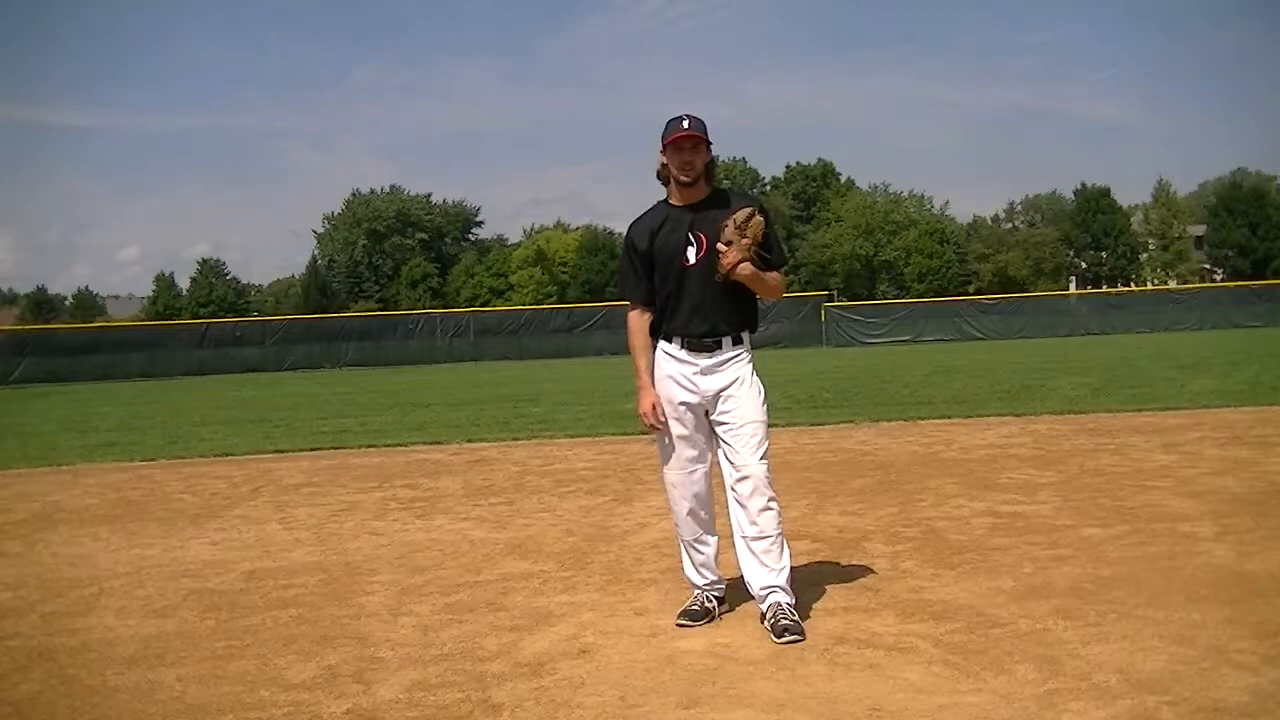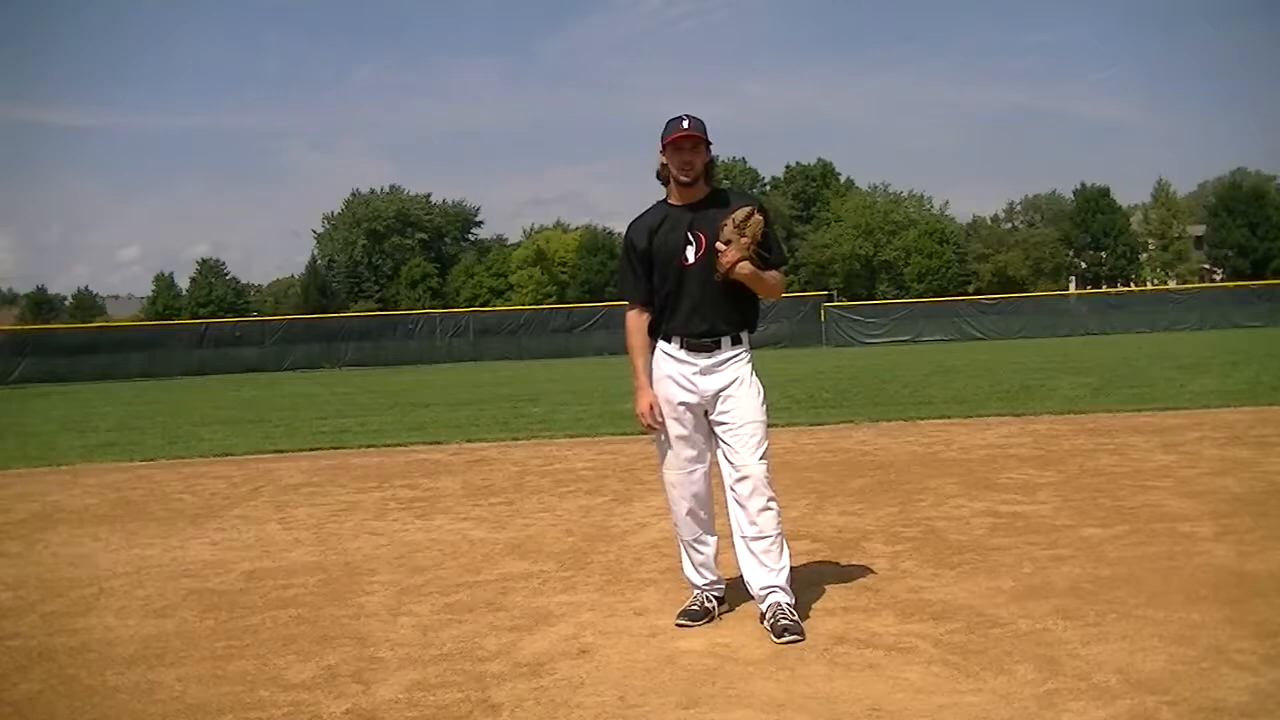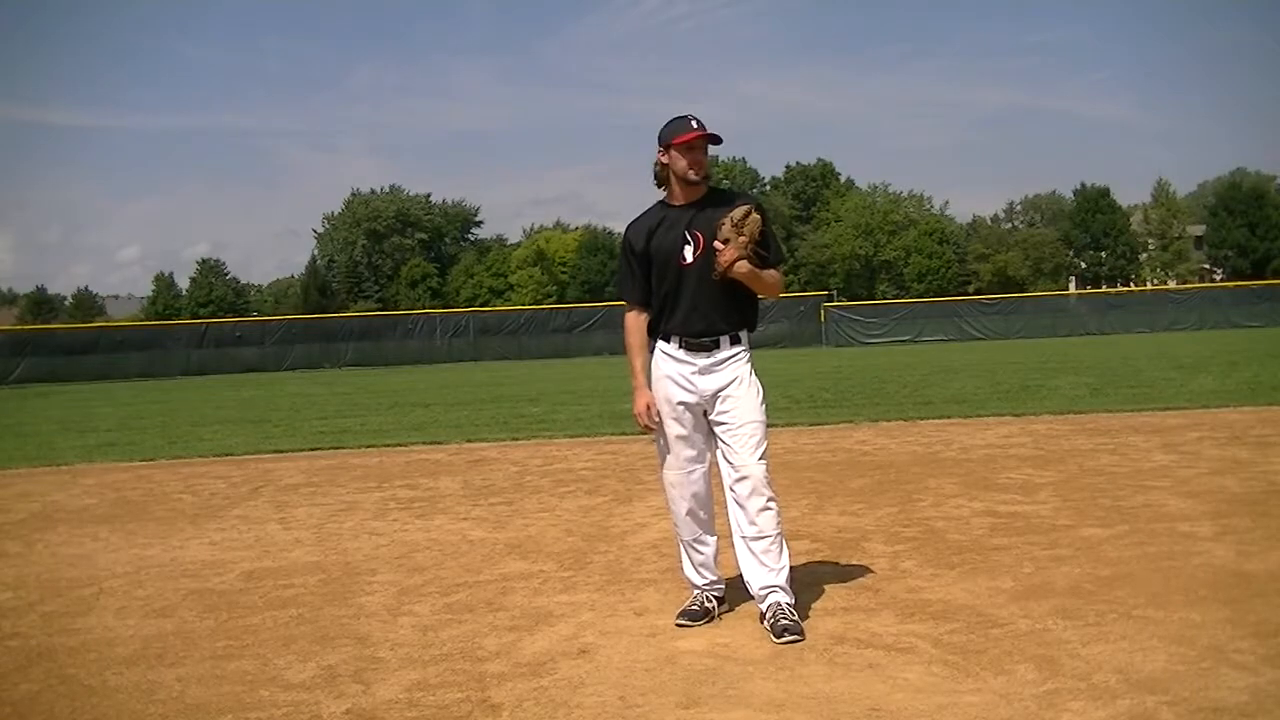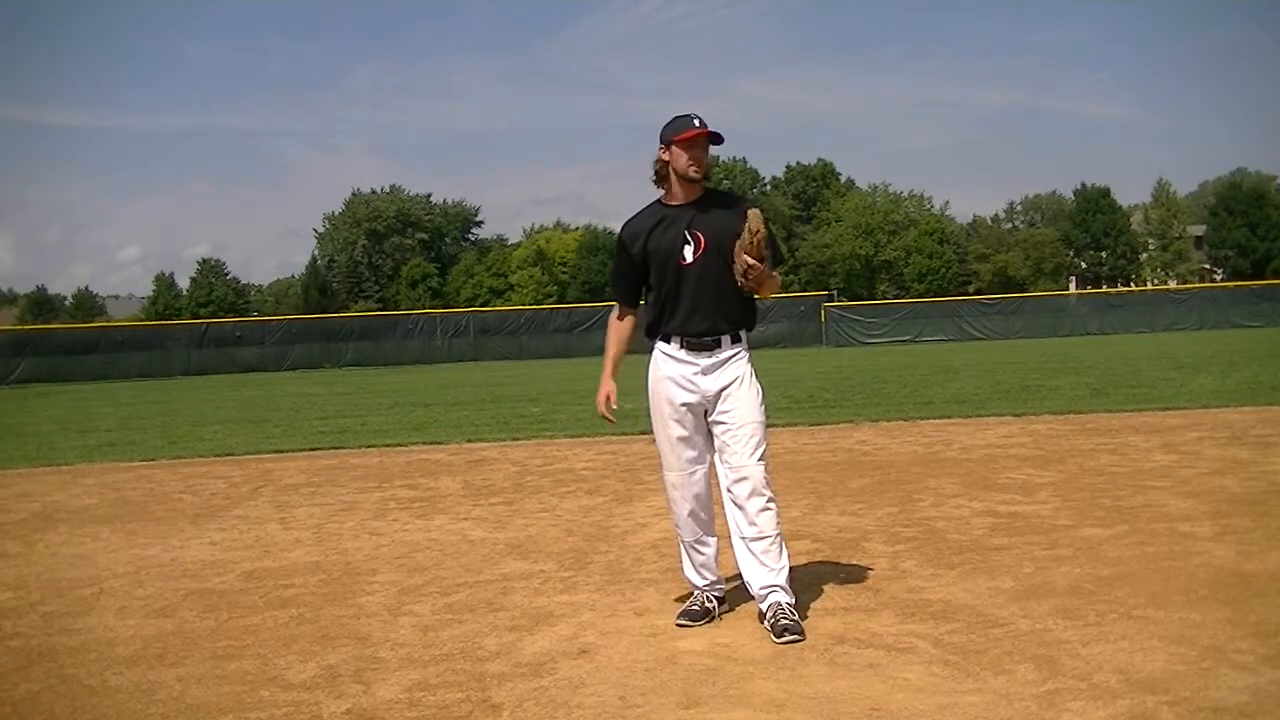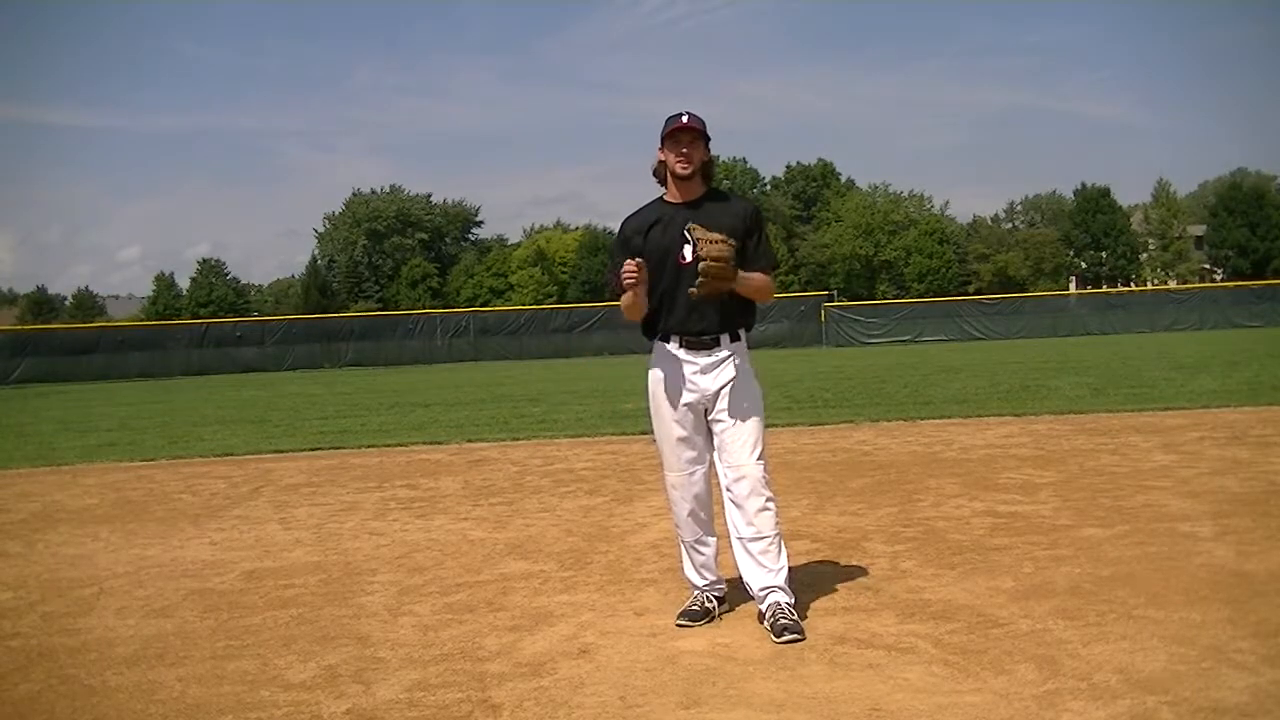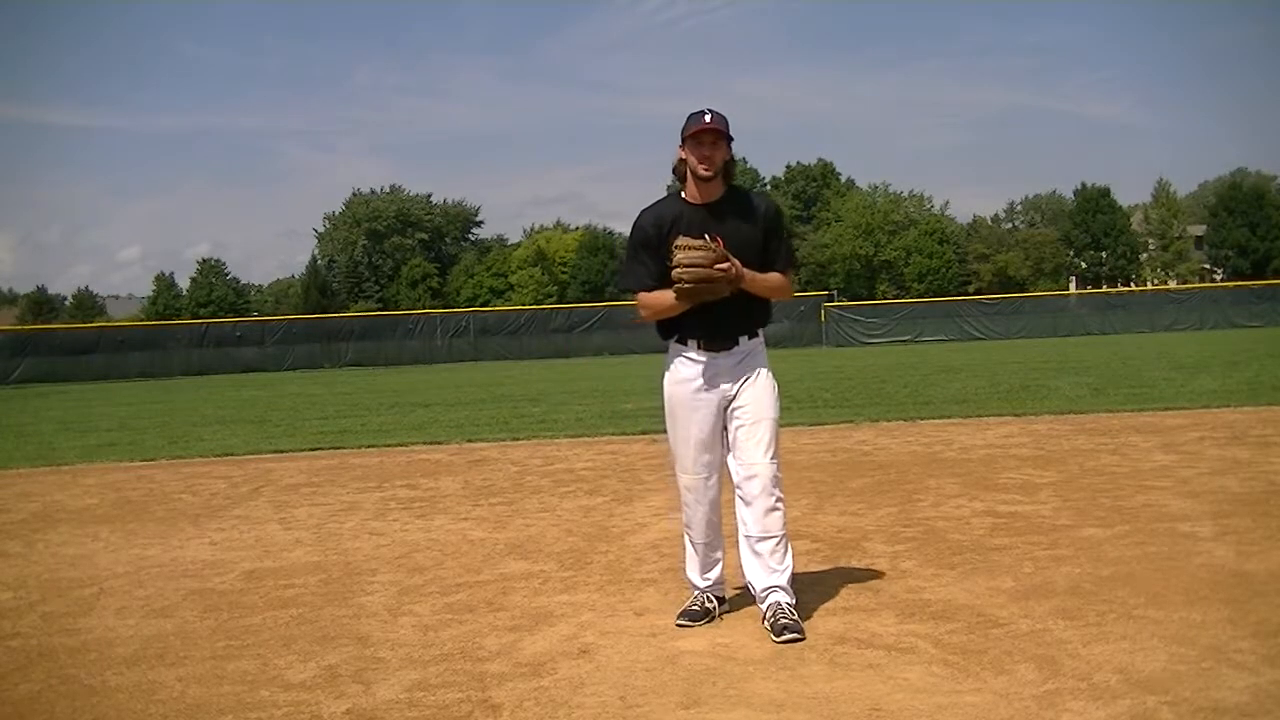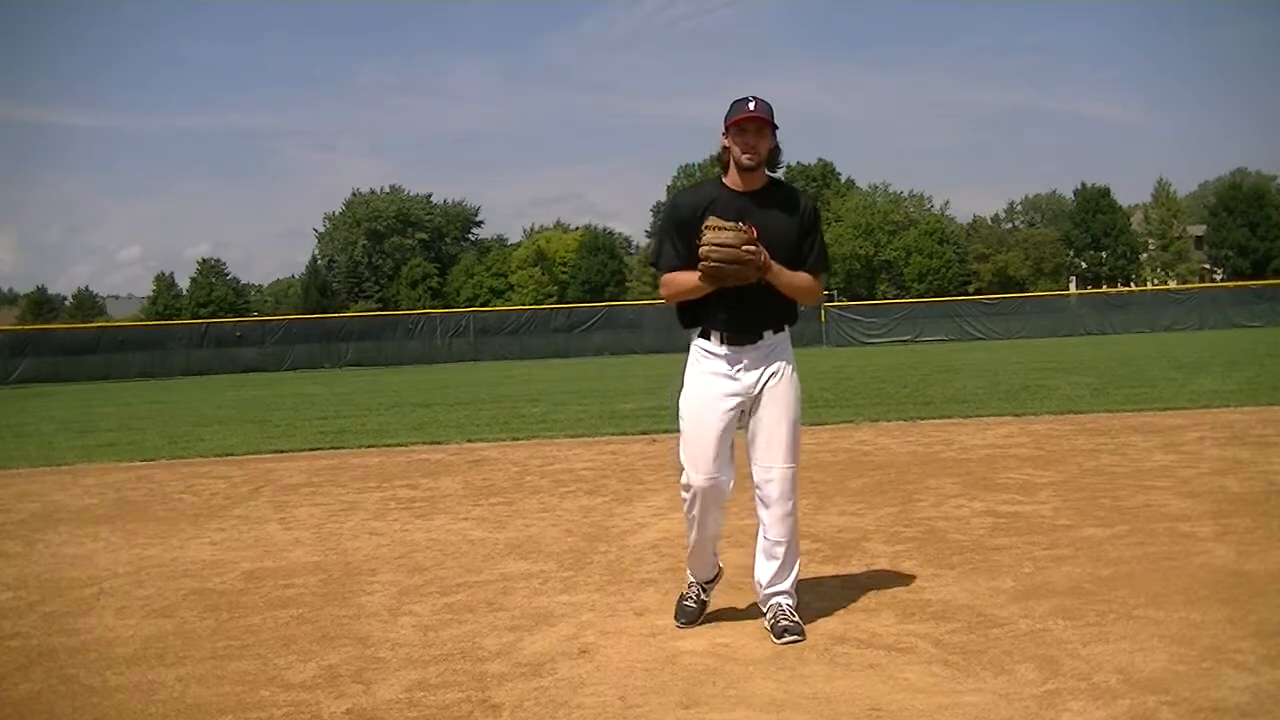
dt=0.4s
person 1, frame 1
left shoulder: (743, 210)
right shoulder: (645, 228)
left elbow: (777, 286)
right elbow: (639, 311)
left wrist: (746, 272)
right wrist: (644, 385)
left hip: (734, 362)
right hip: (674, 365)
left knee: (751, 477)
right knee: (684, 483)
left ankle: (775, 596)
right ankle: (706, 588)
person 1, frame 2
left shoulder: (743, 209)
right shoulder: (645, 228)
left elbow: (777, 286)
right elbow: (638, 312)
left wrist: (745, 271)
right wrist: (643, 385)
left hip: (732, 361)
right hip: (673, 365)
left knee: (750, 478)
right knee: (684, 484)
left ankle: (774, 596)
right ankle: (705, 589)
person 1, frame 3
left shoulder: (740, 208)
right shoulder: (643, 229)
left elbow: (776, 284)
right elbow: (637, 311)
left wrist: (743, 270)
right wrist: (640, 385)
left hip: (732, 361)
right hip: (672, 364)
left knee: (750, 477)
right knee: (684, 483)
left ankle: (775, 596)
right ankle: (706, 588)
person 1, frame 4
left shoulder: (739, 211)
right shoulder: (639, 229)
left elbow: (770, 286)
right elbow: (626, 309)
left wrist: (759, 275)
right wrist: (609, 372)
left hip: (730, 360)
right hip: (671, 365)
left knee: (748, 478)
right knee: (685, 484)
left ankle: (775, 596)
right ankle: (706, 588)
person 1, frame 5
left shoulder: (740, 211)
right shoulder: (640, 225)
left elbow: (767, 289)
right elbow: (633, 312)
left wrist: (729, 277)
right wrist: (633, 290)
left hip: (731, 358)
right hip: (671, 362)
left knee: (747, 477)
right knee: (685, 484)
left ankle: (774, 596)
right ankle: (707, 589)
person 1, frame 6
left shoulder: (759, 211)
right shoulder: (655, 220)
left elbow: (784, 286)
right elbow: (647, 306)
left wrist: (742, 276)
left hip: (748, 358)
right hip: (688, 363)
left knee: (759, 478)
right knee: (696, 484)
left ankle: (775, 596)
right ankle: (706, 589)
person 1, frame 7
left shoulder: (798, 207)
right shoulder: (690, 204)
left elbow: (813, 291)
right elbow: (669, 287)
left wrist: (768, 269)
left hip: (773, 354)
right hip: (711, 356)
left knee: (777, 481)
right knee: (702, 477)
left ankle: (778, 596)
right ankle: (701, 574)
